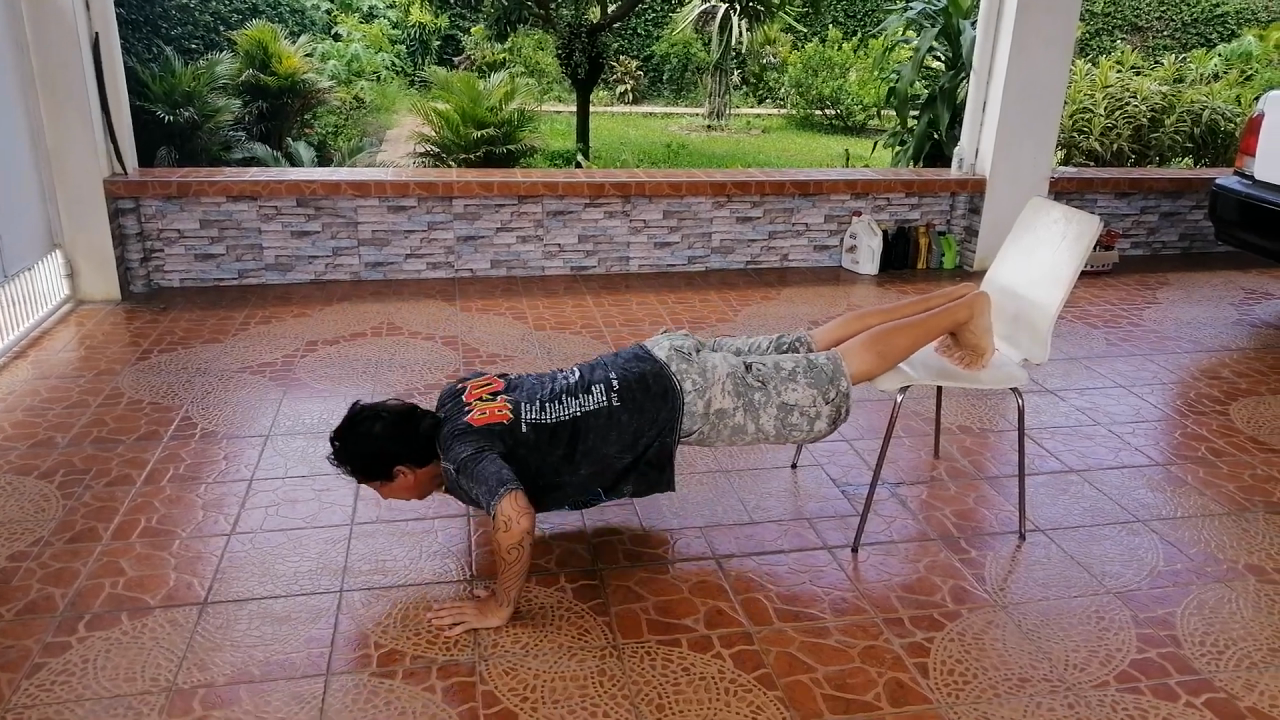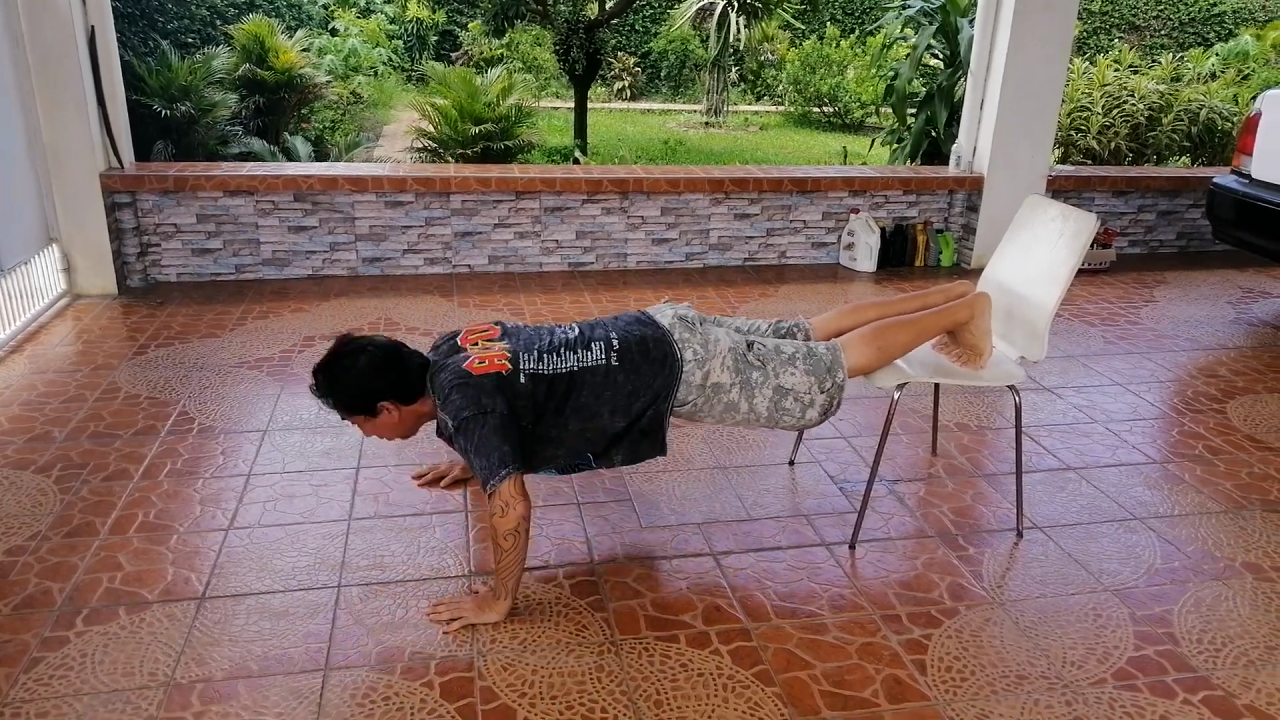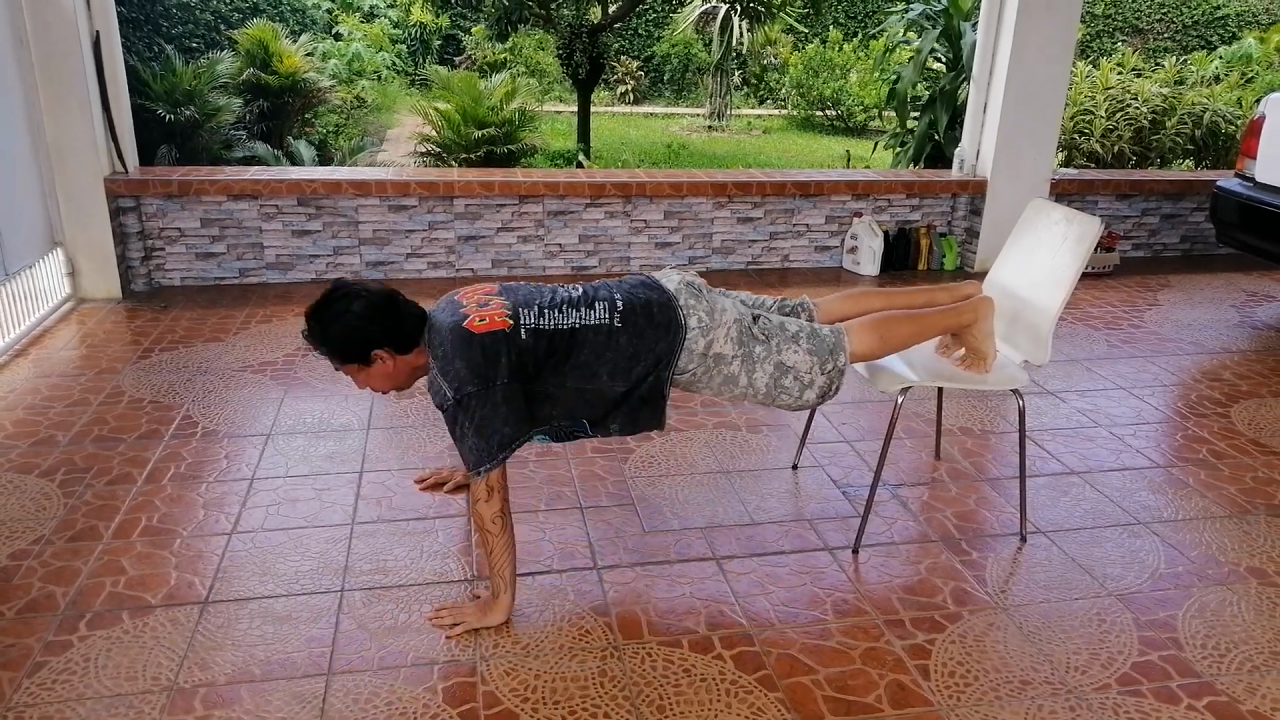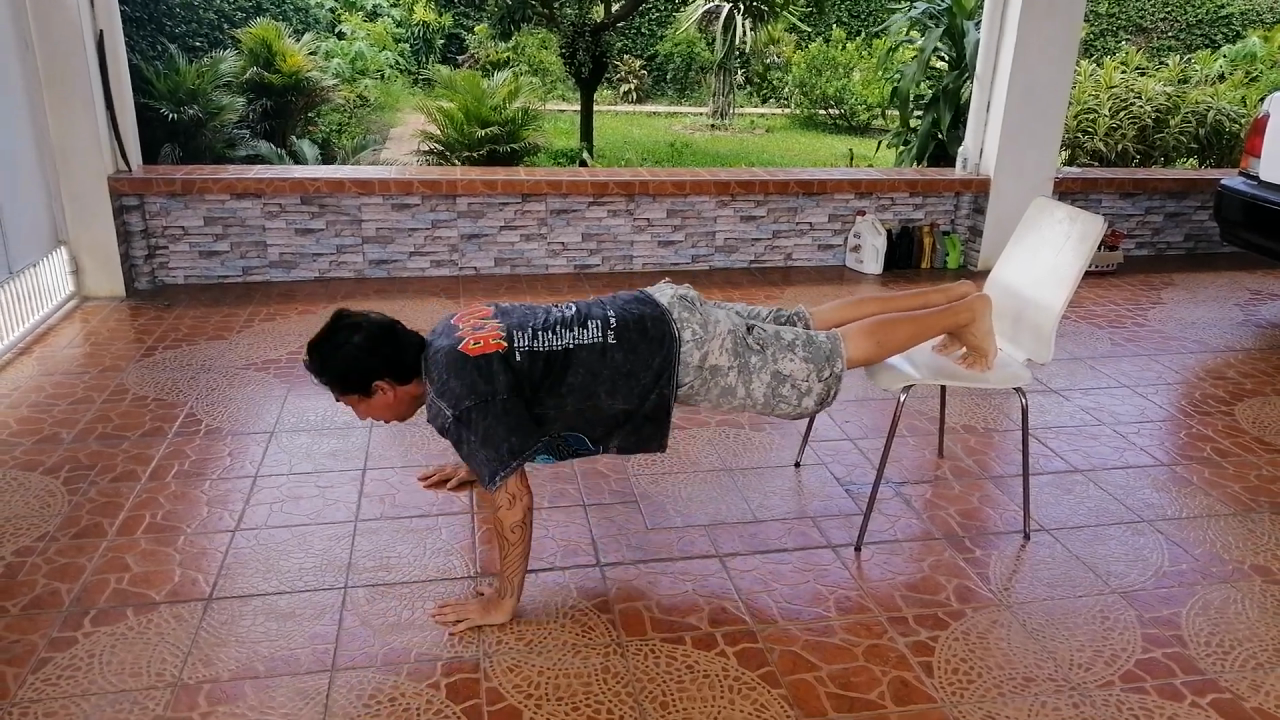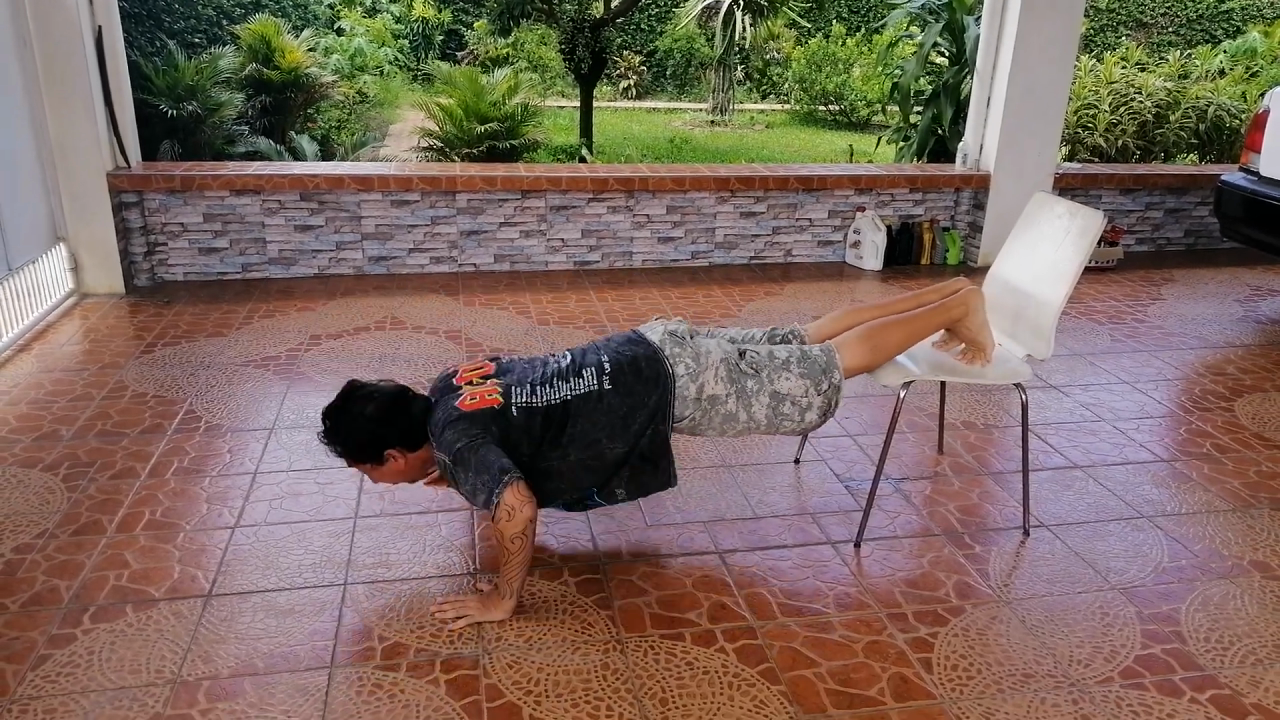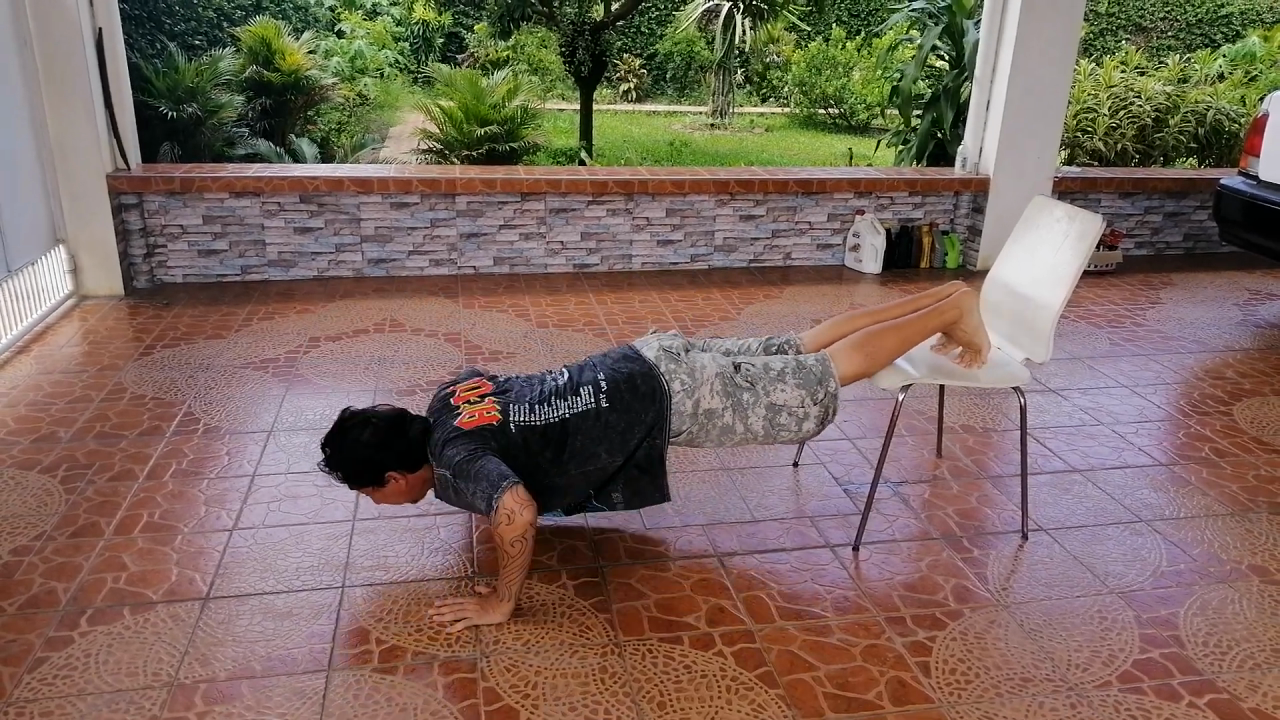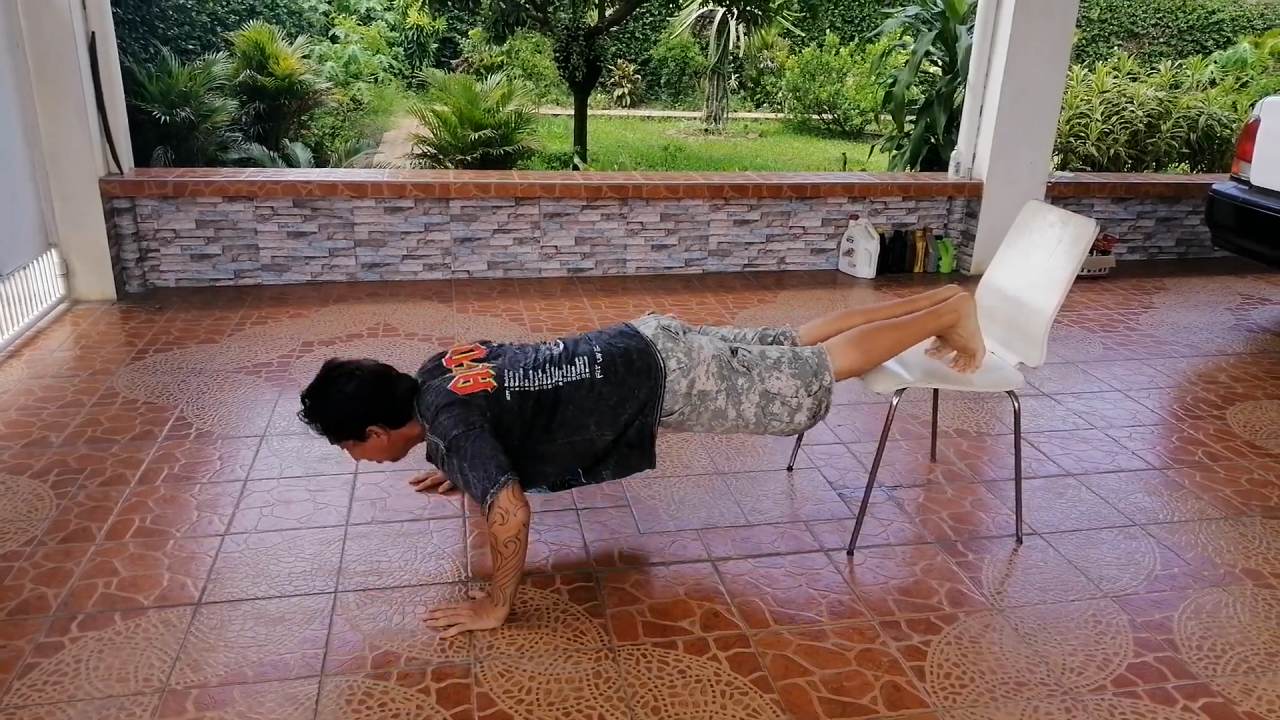
dt=0.2s
person 1, frame 1
left shoulder: (463, 453)
right shoulder: (452, 402)
left elbow: (515, 518)
left wrist: (500, 603)
left hip: (677, 398)
right hip: (663, 361)
left knee: (834, 380)
right knee: (811, 351)
left ankle: (964, 310)
right ankle: (952, 297)
person 1, frame 2
left shoulder: (459, 404)
right shoulder: (446, 353)
left elbow: (511, 502)
left wrist: (499, 597)
right wrist: (474, 457)
left hip: (677, 367)
right hip: (661, 332)
left knee: (832, 368)
right knee: (812, 337)
left ankle: (964, 311)
right ankle: (951, 295)
person 1, frame 3
left shoulder: (455, 364)
right shoulder: (446, 315)
left elbow: (492, 494)
left wrist: (498, 601)
right wrist: (474, 460)
left hip: (681, 337)
right hip: (669, 300)
left knee: (837, 350)
right knee: (816, 318)
left ankle: (967, 313)
right ankle: (954, 294)
person 1, frame 4
left shoulder: (454, 387)
right shoulder: (444, 339)
left elbow: (514, 495)
left wrist: (503, 599)
right wrist: (475, 460)
left hip: (678, 349)
right hip: (665, 314)
left knee: (831, 360)
right knee: (814, 327)
left ankle: (964, 312)
right ankle: (952, 292)
person 1, frame 5
left shoulder: (453, 439)
right shoulder: (447, 393)
left elbow: (517, 508)
left wrist: (502, 596)
right wrist: (466, 469)
left hip: (674, 385)
right hip: (658, 349)
left knee: (832, 368)
right knee: (811, 343)
left ankle: (959, 307)
right ankle: (947, 291)
person 1, frame 6
left shoulder: (455, 457)
right shoulder: (446, 404)
left elbow: (517, 513)
left wrist: (502, 598)
left hip: (666, 399)
right hip: (653, 364)
left knee: (826, 376)
right knee: (807, 350)
left ankle: (952, 308)
right ankle: (940, 295)
person 1, frame 7
left shoulder: (447, 427)
right shoulder: (434, 374)
left elbow: (511, 512)
left wrist: (496, 603)
right wrist: (462, 465)
left hip: (662, 379)
right hip: (647, 345)
left knee: (821, 369)
right knee: (799, 347)
left ankle: (950, 313)
right ankle: (938, 300)
